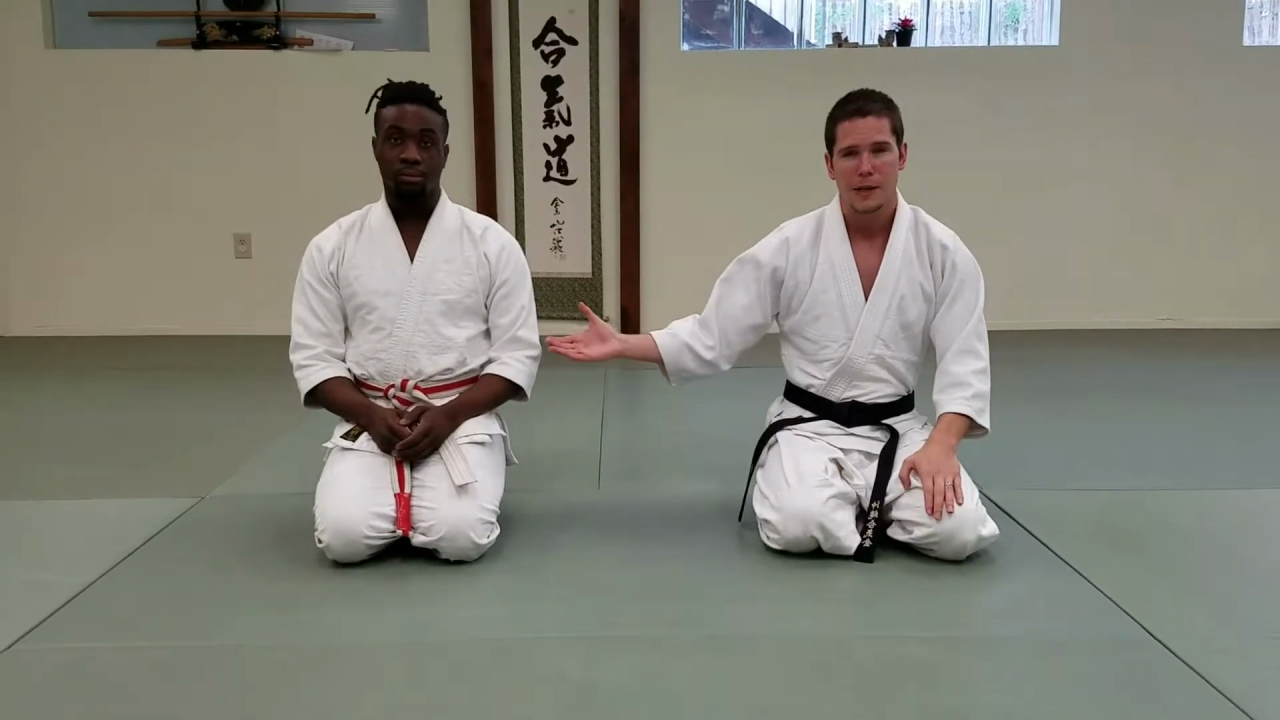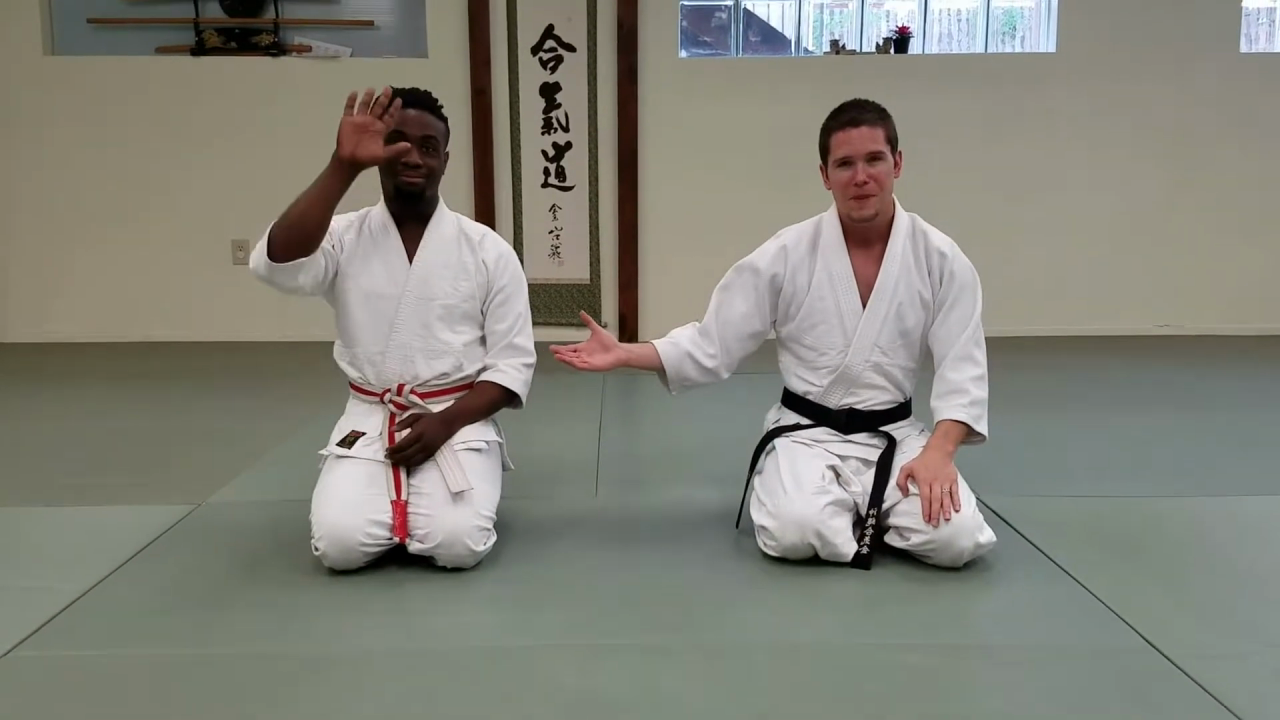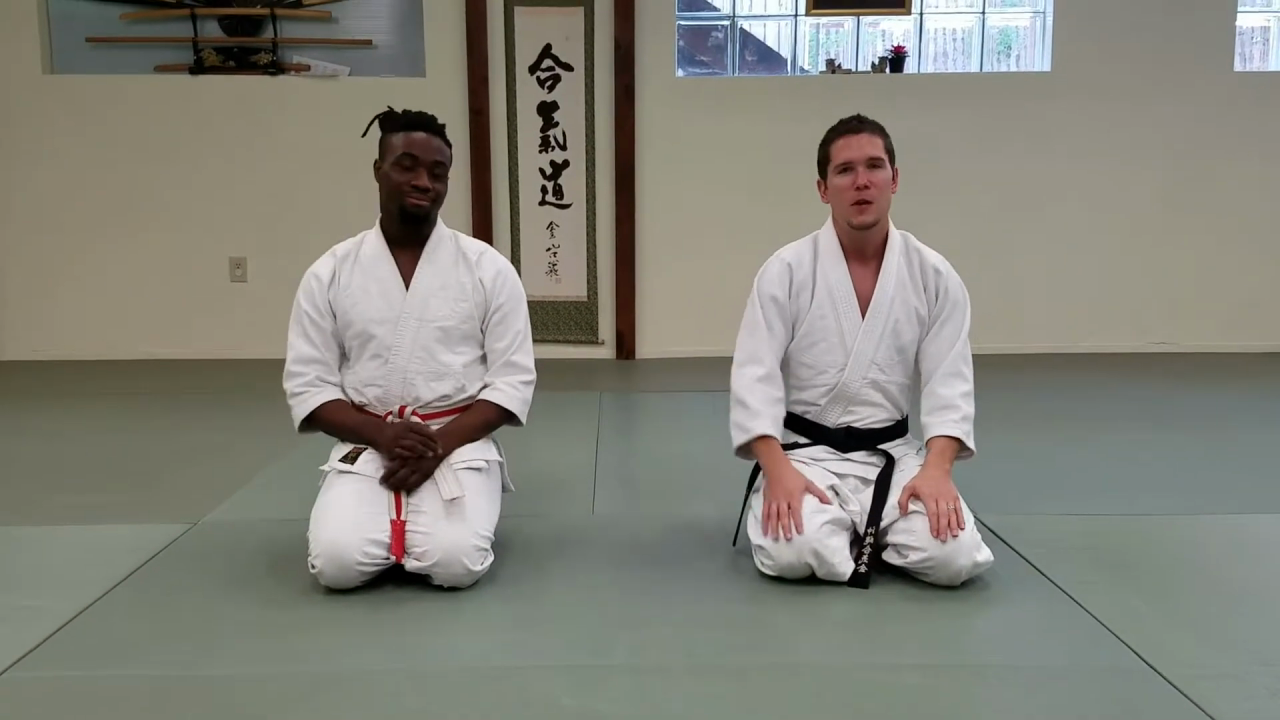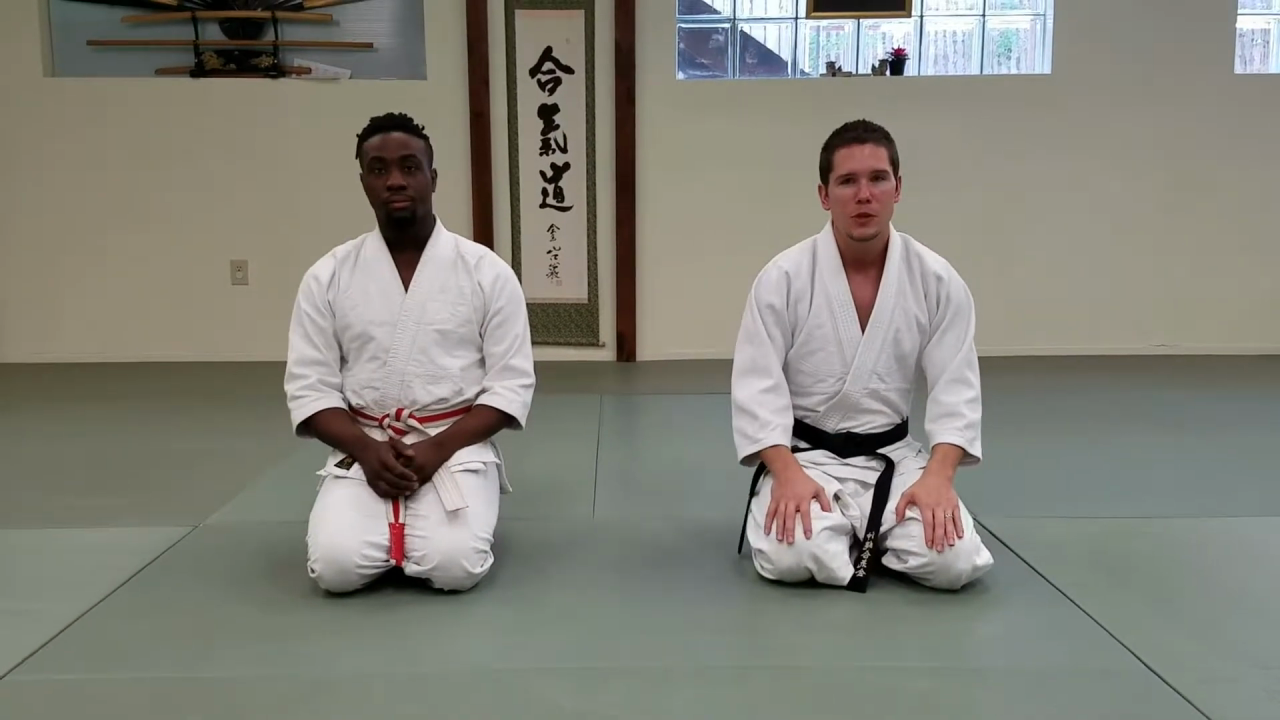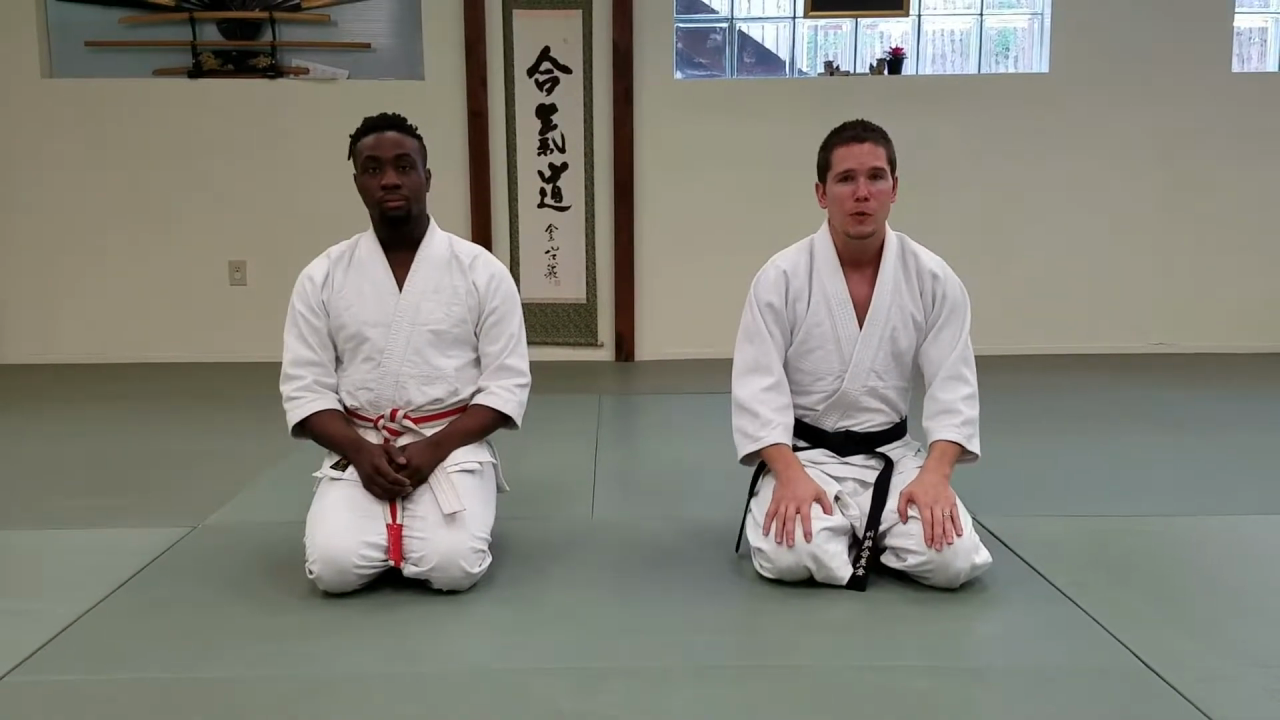
dt=0.5s
person 1, frame 1
left shoulder: (491, 242)
right shoulder: (332, 247)
left elbow: (518, 353)
right elbow: (311, 357)
left wrist: (448, 415)
right wrist: (369, 412)
left hip: (462, 416)
right hip: (373, 421)
left knee: (461, 536)
right knee: (344, 538)
left ankle: (436, 493)
right ankle: (400, 496)
person 1, frame 2
left shoulder: (488, 250)
right shoulder: (340, 238)
left elbow: (513, 363)
right elbow: (274, 265)
left wrist: (445, 422)
right wrist: (341, 168)
left hip: (457, 421)
right hip: (368, 421)
left knee: (458, 544)
right knee: (340, 545)
left ankle: (434, 497)
right ankle: (390, 501)
person 1, frame 3
left shoulder: (487, 268)
right shoulder: (329, 274)
left elbow: (513, 379)
right elbow: (307, 385)
left wrist: (440, 442)
right wrist: (384, 435)
left hip: (458, 442)
right hip: (369, 444)
left knee: (455, 562)
right knee: (338, 563)
left ankle: (441, 517)
right ankle: (396, 522)
person 1, frame 4
left shoulder: (486, 271)
right shoulder: (328, 276)
left elbow: (511, 385)
right elbow: (309, 388)
left wrist: (437, 449)
right wrist: (368, 449)
left hip: (455, 444)
right hip: (365, 448)
left knee: (454, 565)
right knee: (336, 568)
right ankle: (392, 523)
person 1, frame 5
left shoulder: (481, 270)
right shoulder: (322, 277)
left elbow: (507, 383)
right elbow: (305, 389)
left wrist: (434, 448)
right wrist: (362, 451)
left hip: (452, 444)
right hip: (361, 448)
left knee: (453, 566)
right knee: (335, 568)
left ankle: (421, 521)
right ankle: (390, 521)
person 2, frame 1
left shoulder: (943, 252)
right shoulder: (788, 247)
left elbow: (965, 361)
right elbow: (711, 336)
left wrist: (941, 446)
right wrist: (619, 344)
left hip: (898, 429)
right hip: (810, 426)
left knee: (959, 531)
right knee: (799, 526)
left ankle: (869, 503)
right ankle: (857, 503)
person 2, frame 2
left shoulder: (940, 259)
right shoulder: (785, 254)
left elbow: (963, 368)
right elbow: (711, 343)
left wrist: (938, 452)
right wrist: (623, 354)
left hip: (895, 435)
right hip: (807, 433)
left knee: (956, 538)
right knee: (796, 531)
left ankle: (862, 512)
right ankle: (851, 511)
person 2, frame 3
left shoulder: (933, 275)
right shoulder: (785, 270)
left elbow: (950, 384)
right elbow: (754, 378)
left wrist: (936, 470)
right wrist: (778, 468)
left hip: (893, 453)
right hip: (805, 452)
left knee: (952, 557)
right knee: (792, 552)
left ankle: (865, 533)
right ankle: (847, 532)
person 2, frame 4
left shoulder: (937, 280)
right shoulder: (782, 277)
left elbow: (956, 388)
right elbow: (757, 387)
left wrist: (937, 477)
right wrist: (788, 474)
left hip: (894, 457)
right hip: (805, 456)
left knee: (953, 561)
right knee: (792, 556)
left ankle: (864, 535)
right ankle: (857, 537)
person 2, frame 5
left shoulder: (933, 279)
right shoulder: (781, 276)
left elbow: (953, 386)
right elbow: (757, 387)
left wrist: (935, 474)
right wrist: (790, 475)
left hip: (892, 455)
right hip: (804, 455)
left knee: (951, 559)
right knee: (789, 556)
left ankle: (863, 535)
right ankle: (857, 537)
